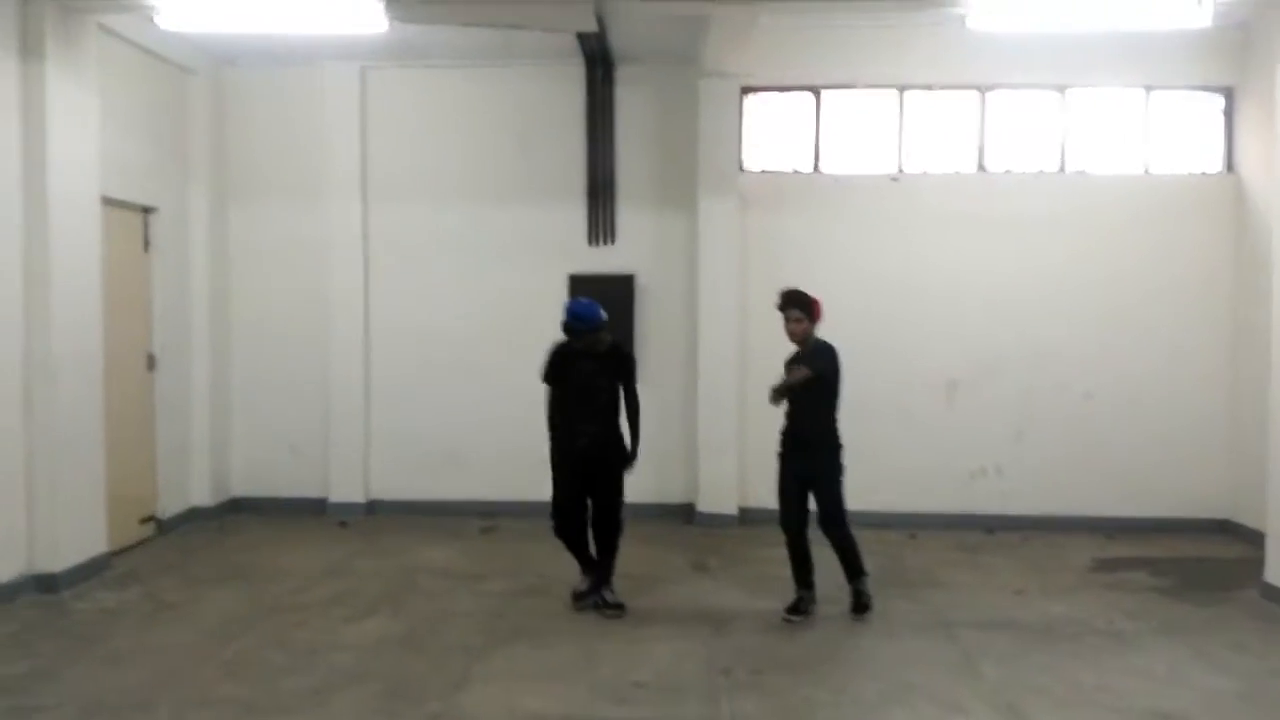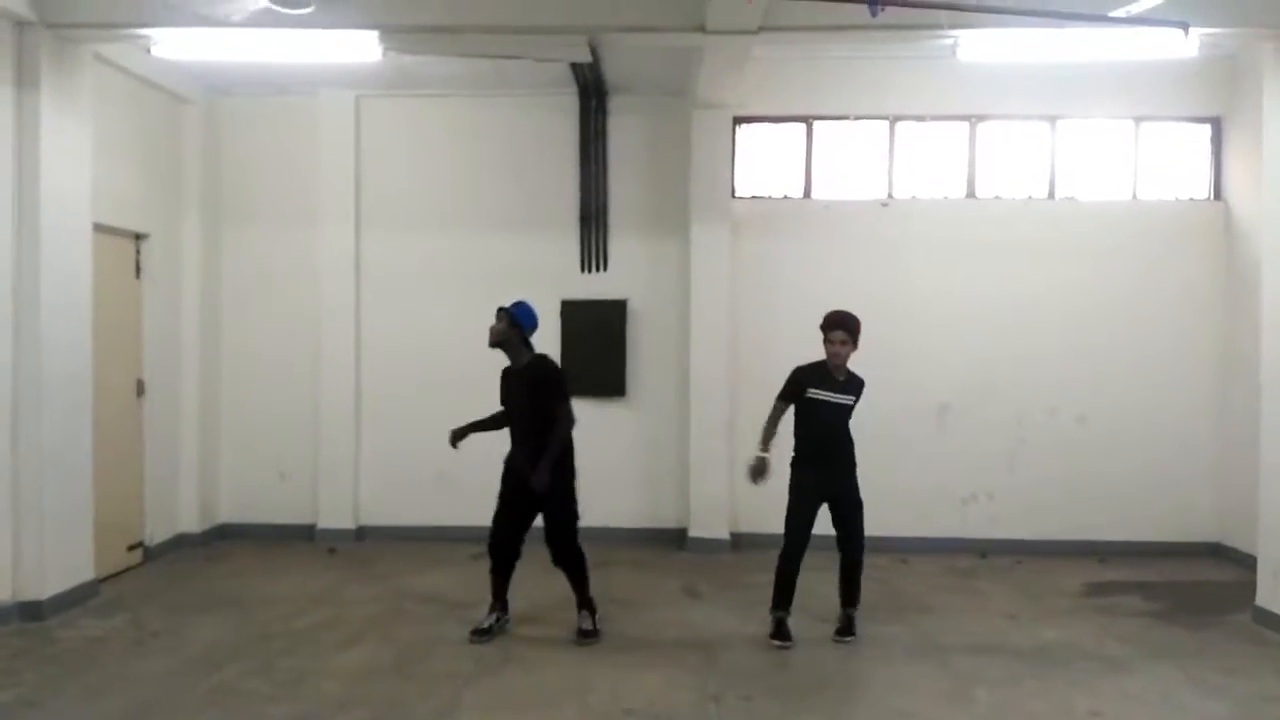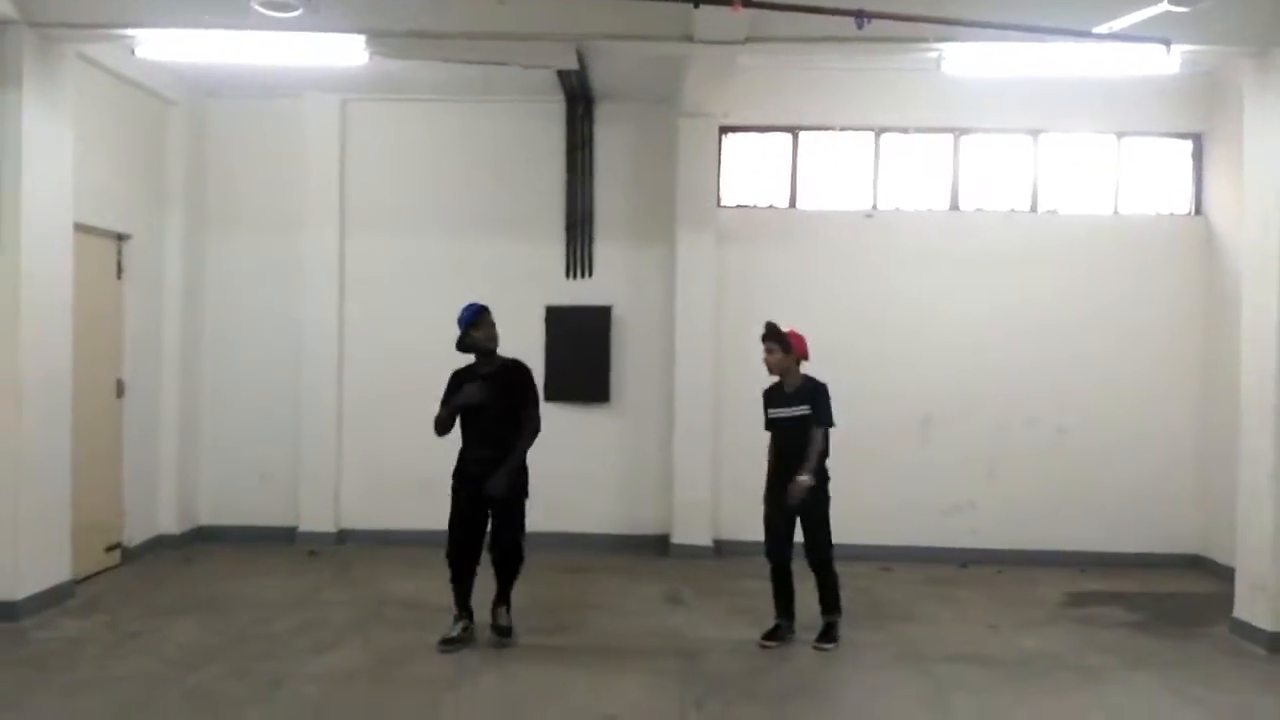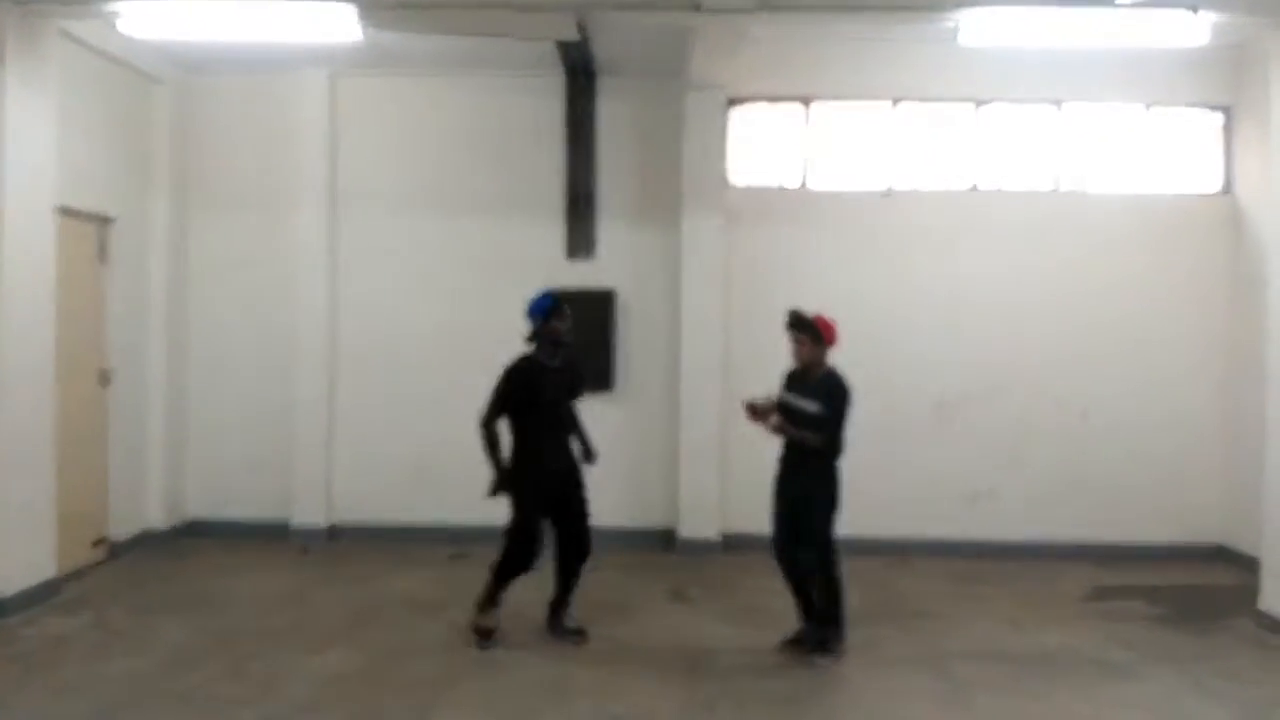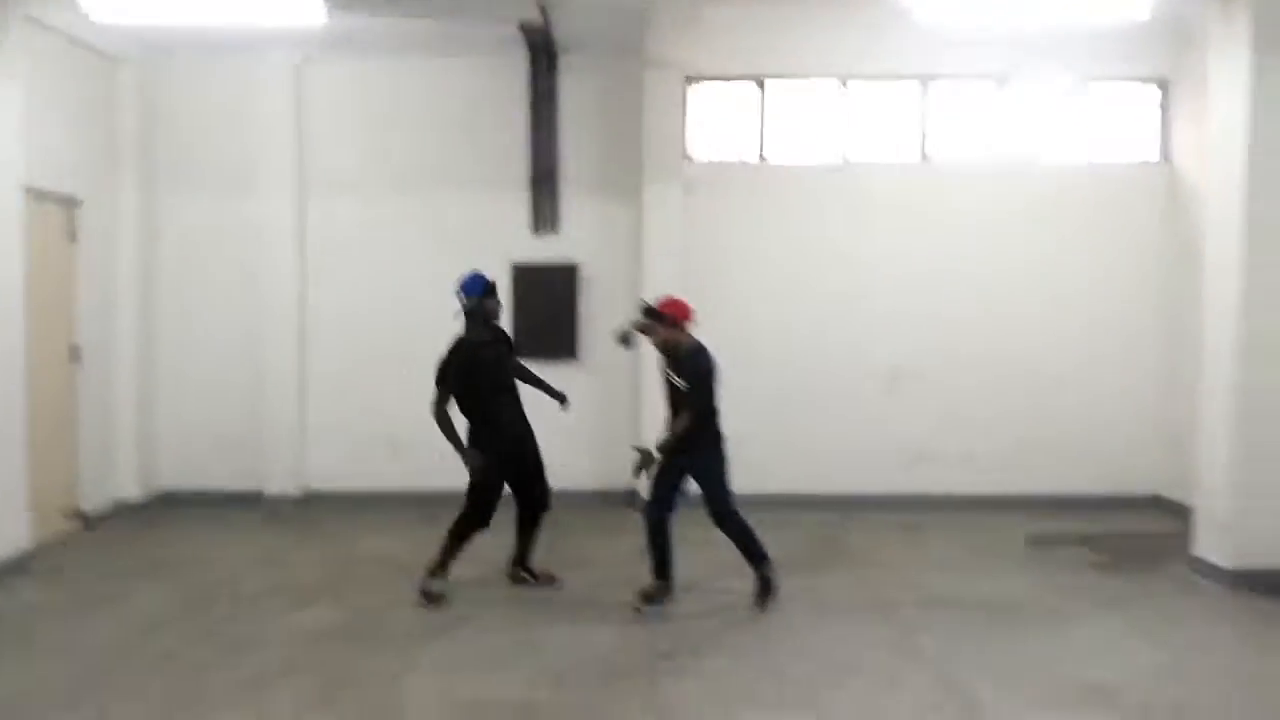
dt=1s
person 1, frame 1
left shoulder: (620, 356)
right shoulder: (562, 354)
left elbow: (630, 397)
right elbow: (554, 399)
left wrist: (635, 444)
right wrist: (555, 441)
left hip: (608, 449)
right hip: (569, 450)
left knee: (607, 519)
right knee: (566, 518)
left ankle: (604, 586)
right ankle: (588, 571)
person 1, frame 2
left shoulder: (544, 370)
right shoulder: (509, 374)
left elbow: (565, 420)
left wrist: (546, 468)
right wrist: (468, 428)
left hip: (553, 471)
right hip: (517, 469)
left knee: (563, 543)
right knee: (502, 542)
left ankle: (585, 610)
right ankle: (498, 611)
person 1, frame 3
left shoulder: (516, 372)
right shoulder: (460, 379)
left elbow: (532, 425)
right elbow: (441, 428)
left wrist: (507, 471)
right wrist: (459, 401)
left hip: (508, 474)
right hip: (468, 475)
left knee: (507, 547)
right knee: (460, 548)
left ankle: (502, 606)
right ankle: (463, 620)
person 1, frame 4
left shoulder: (568, 369)
right shoulder: (521, 373)
right elbow: (488, 423)
left wrist: (582, 442)
right wrist: (500, 472)
left hip: (565, 470)
right hip: (530, 473)
left knee: (576, 544)
right knee: (522, 547)
left ankle: (558, 613)
right ankle: (488, 605)
person 1, frame 5
left shoulder: (499, 337)
right shoulder: (460, 354)
right elbow: (440, 409)
left wrist: (549, 390)
right wrist: (463, 453)
left hip: (519, 434)
right hip: (487, 442)
left knee: (535, 499)
right knee: (478, 511)
left ankle: (521, 566)
right ankle: (436, 573)
person 2, frame 1
left shoulder: (824, 353)
right shoulder: (795, 361)
left elbow: (792, 380)
left wrist: (778, 391)
left hip: (823, 453)
right hip: (793, 453)
left knee: (833, 522)
right knee: (792, 526)
left ankle: (859, 584)
right ankle: (805, 593)
person 2, frame 2
left shoulder: (856, 384)
right shoulder: (804, 375)
right elbow: (777, 413)
right wrist: (763, 452)
left hip: (844, 475)
right hip: (808, 474)
left knee: (852, 546)
right knee: (794, 545)
left ankle: (848, 612)
right ankle: (779, 616)
person 2, frame 3
left shoulder: (816, 391)
right shoulder: (770, 395)
left elbow: (818, 437)
left wrist: (805, 476)
right wrist: (768, 483)
left hip: (811, 485)
right hip: (778, 486)
left knee: (819, 555)
right knee: (777, 557)
left ankle: (831, 619)
right ankle: (784, 621)
person 2, frame 4
left shoulder: (835, 388)
right shoulder: (794, 378)
left elbow: (818, 439)
left wrist: (775, 423)
right wrist: (767, 414)
left hip: (819, 482)
right hip: (790, 477)
left knee: (819, 555)
right knee: (787, 551)
left ankle: (833, 630)
right ankle: (813, 624)
person 2, frame 5
left shoulder: (699, 363)
right shoulder: (673, 348)
left elbow: (688, 417)
right elbow: (653, 327)
left wrist: (657, 451)
right wrist: (634, 329)
left hip: (704, 448)
right hip: (676, 446)
left knee: (723, 512)
right knee: (656, 511)
left ankle: (763, 568)
right ankle: (662, 582)
